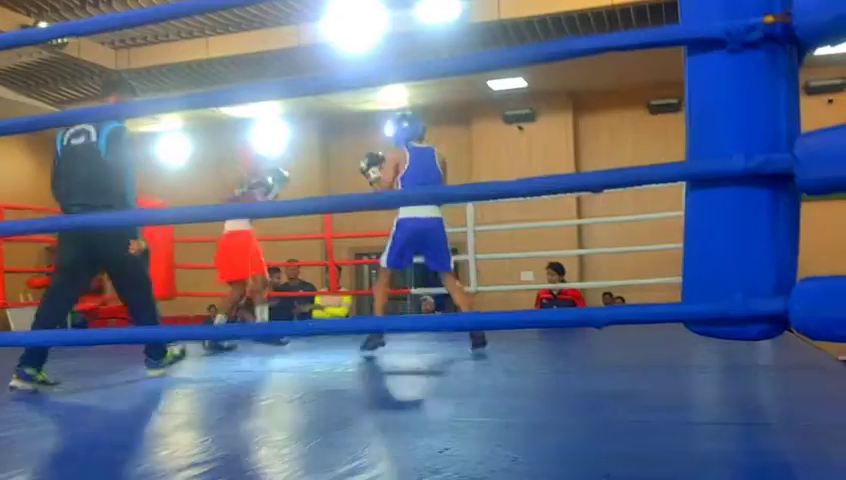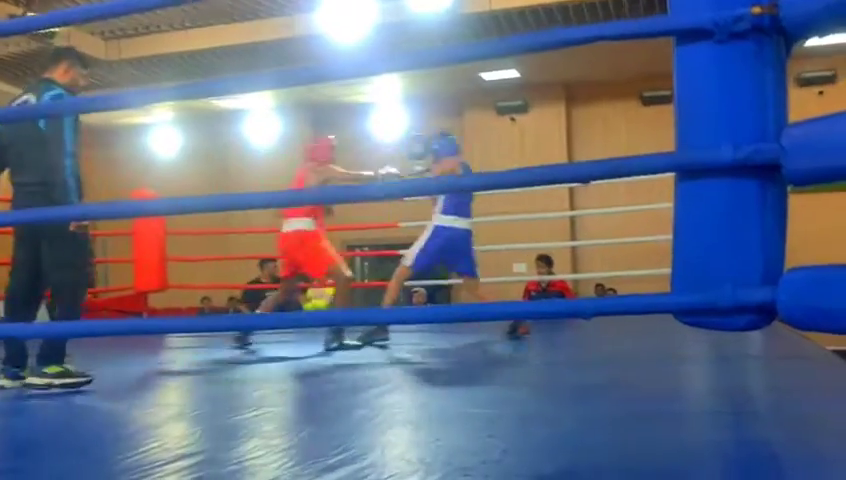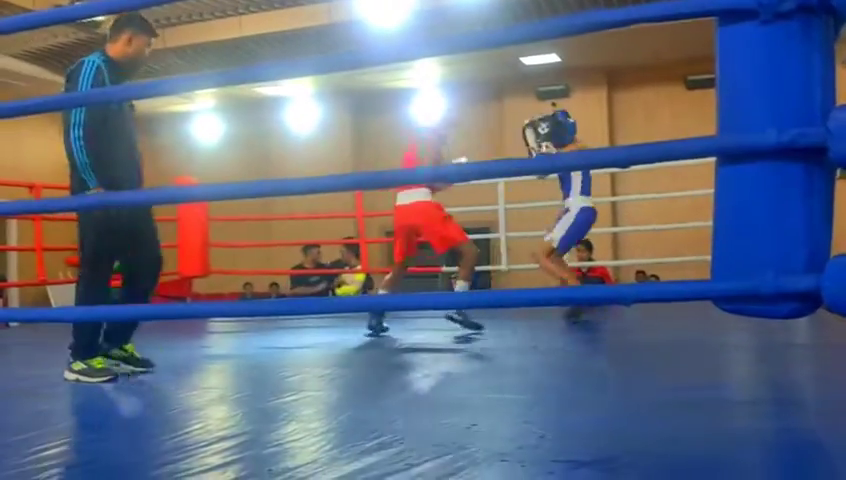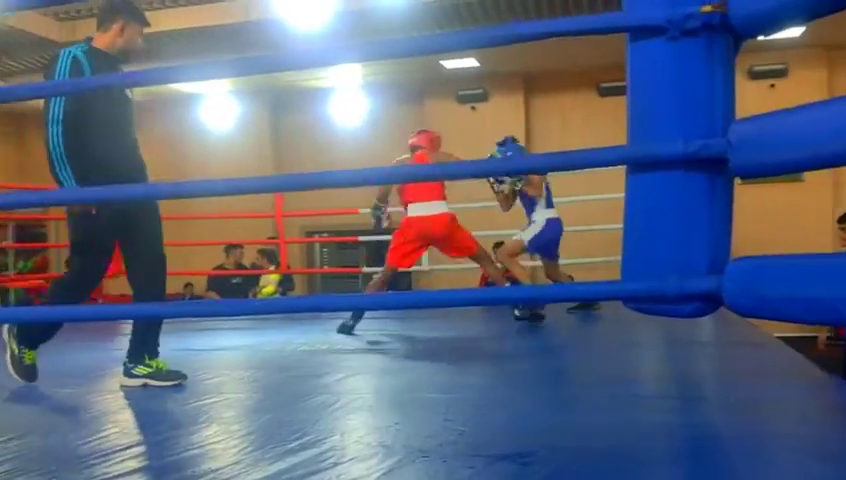
dt=0.5s
person 1, frame 1
left shoulder: (67, 134)
right shoulder: (115, 131)
left elbow: (58, 186)
right elbow: (124, 186)
right wrist: (135, 233)
left hip: (74, 230)
right hip: (111, 228)
left knee: (59, 295)
right knee: (139, 292)
left ankle: (29, 367)
right ankle: (157, 356)
person 1, frame 2
right shoulder: (58, 99)
right elbow: (64, 158)
right wrist: (74, 209)
right hip: (55, 209)
right knee: (69, 283)
right ankle: (51, 363)
person 1, frame 3
left shoulder: (115, 77)
right shoulder: (90, 69)
right elbow: (76, 132)
right wrist: (92, 185)
left hip: (125, 192)
right hip: (101, 193)
left knee: (147, 264)
right knee: (96, 272)
left ankle: (116, 343)
right ankle: (83, 356)
person 1, frame 4
left shoulder: (116, 72)
right shoulder: (72, 62)
right elbow: (57, 128)
left wrist: (139, 182)
right wrist: (72, 188)
left hip: (133, 188)
right hip: (97, 191)
left knee: (151, 271)
right knee: (85, 273)
left ankle: (143, 361)
person 2, frame 1
left shoulder: (254, 182)
right shoulder: (246, 181)
right elbow: (228, 199)
left wrist: (273, 187)
right wrist: (249, 191)
left hip: (240, 234)
right hip: (238, 234)
left knee: (239, 288)
right knee: (260, 280)
person 2, frame 2
left shoulder: (303, 172)
right shoulder: (320, 170)
right elbow: (359, 177)
right wrist: (383, 172)
left hip: (289, 235)
right hip: (303, 234)
left knee: (287, 289)
right knee: (344, 279)
right ankle: (334, 335)
person 2, frame 3
left shoulder: (415, 146)
right shoulder: (431, 143)
right elbow: (435, 181)
left hip: (402, 209)
right hip: (421, 206)
left knee: (398, 268)
right knee: (470, 252)
left ankle: (375, 315)
right ankle: (460, 308)
person 2, frame 4
left shoulder: (402, 163)
right shoulder: (442, 158)
left elbow: (383, 190)
left wrist: (378, 212)
left hip: (413, 221)
right hip: (440, 218)
left knee: (386, 274)
right knee: (484, 259)
left ankle: (354, 317)
person 3, frame 1
left shoulder: (396, 154)
right shoulder: (438, 157)
left elbow: (385, 191)
left wrist: (372, 174)
left hip: (407, 222)
right hip: (433, 221)
left knee: (383, 277)
right knee: (449, 279)
left ankle: (377, 331)
right ankle: (475, 328)
person 3, frame 2
left shoulder: (449, 164)
right shoulder: (465, 168)
left hip: (442, 230)
right hip: (463, 232)
left knee: (399, 277)
right knee: (473, 288)
left ankle: (381, 327)
person 3, frame 3
left shoulder: (575, 148)
right shoulder: (565, 150)
left wrist: (541, 142)
right wrist: (534, 147)
left hip: (579, 211)
right hip: (576, 211)
left knee: (542, 255)
right knee: (554, 257)
person 3, frame 4
right shoulder: (521, 176)
left elbow: (536, 193)
right elbow: (505, 207)
left wrist: (513, 180)
right wrist: (496, 184)
left hip: (546, 223)
right hip: (550, 224)
left knee: (503, 254)
right knee: (552, 270)
right ankle: (588, 300)
